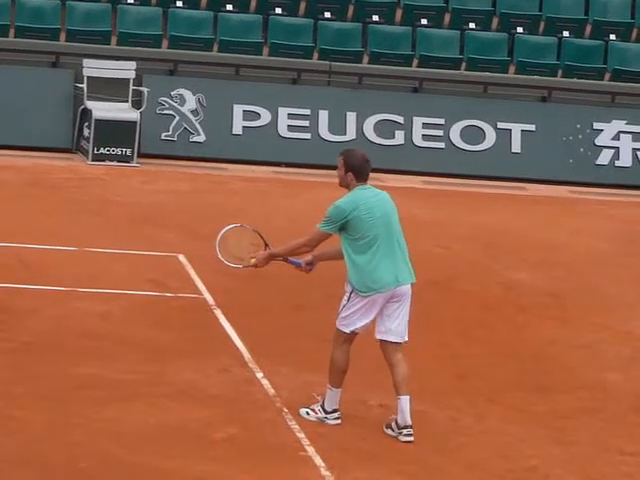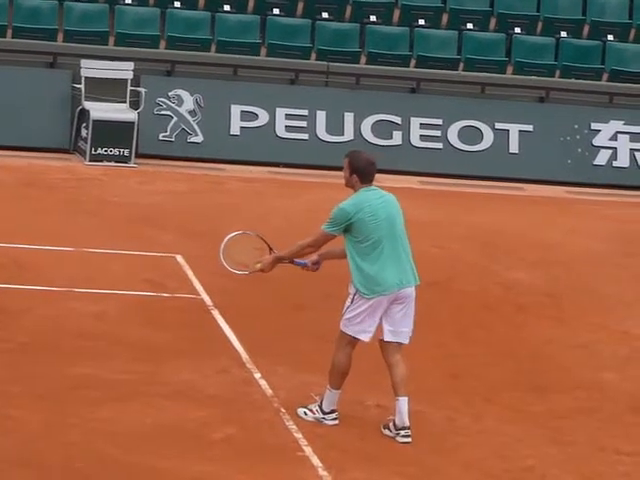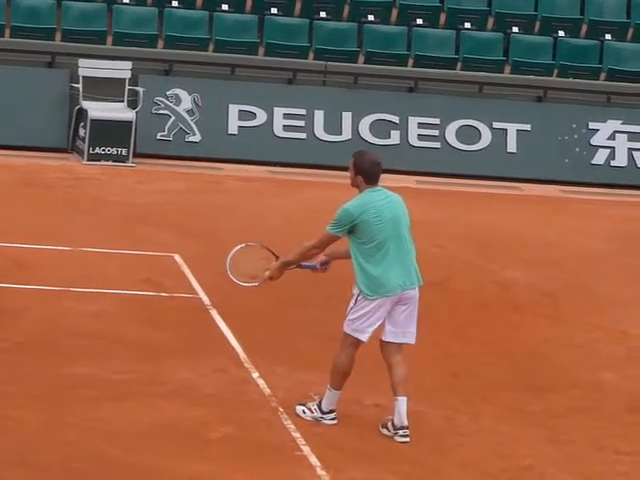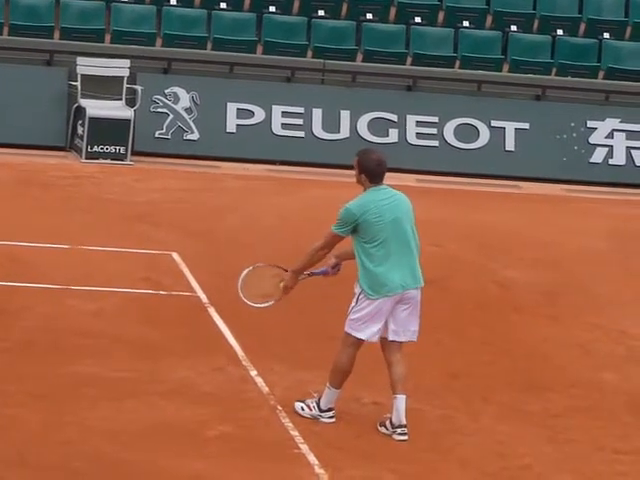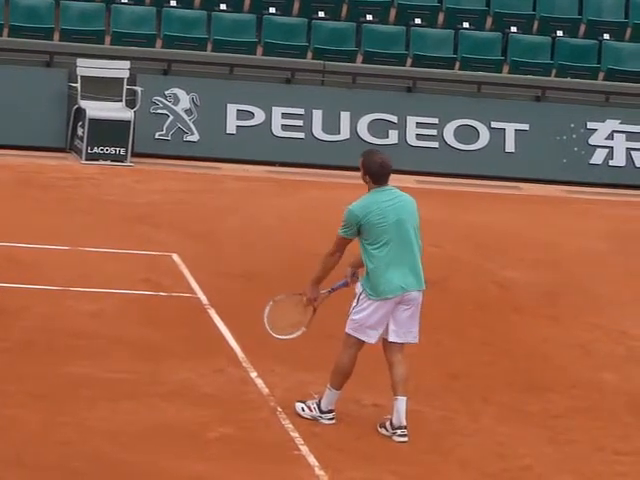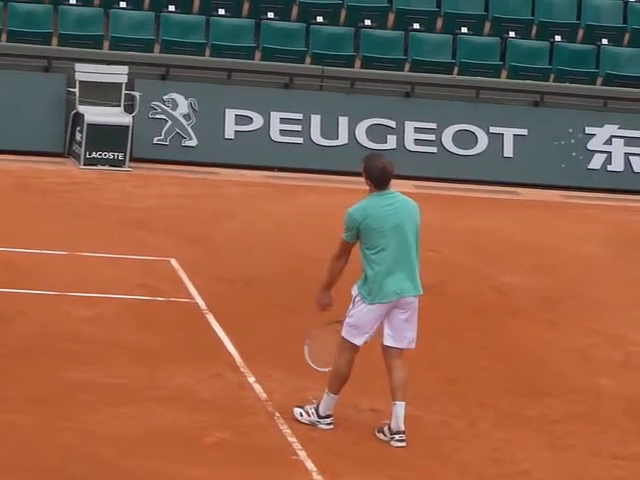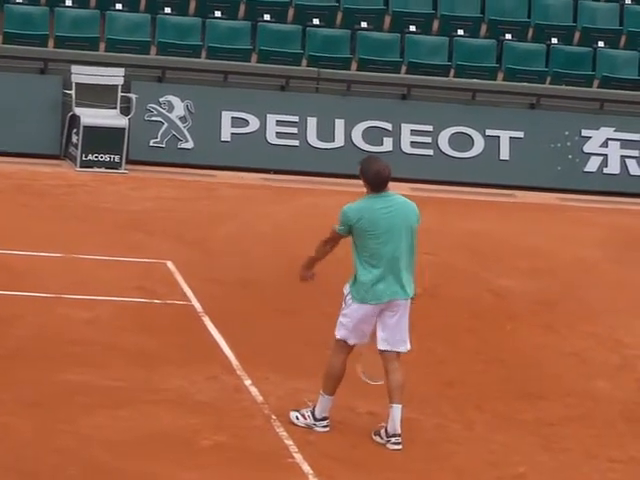
dt=0.4s
person 1, frame 1
left shoulder: (345, 206)
right shoulder: (384, 198)
left elbow: (307, 243)
left wrist: (270, 255)
right wrist: (317, 258)
left hip: (369, 286)
right hip: (401, 282)
left knee: (342, 341)
right knee: (393, 350)
left ankle: (330, 409)
right ankle: (404, 422)
person 1, frame 2
left shoulder: (349, 208)
right shoulder: (390, 199)
left elbow: (311, 244)
left wrist: (276, 258)
right wrist: (324, 256)
left hip: (372, 288)
right hip: (404, 284)
left knee: (345, 344)
right knee: (393, 352)
left ankle: (327, 409)
right ankle: (401, 423)
person 1, frame 3
left shoulder: (353, 209)
right shoulder: (397, 200)
left elbow: (316, 246)
left wrist: (283, 264)
right wrist: (332, 256)
left hip: (376, 289)
right hip: (408, 286)
left knee: (348, 345)
right knee: (393, 351)
left ankle: (326, 409)
right ankle: (400, 423)
person 1, frame 4
left shoulder: (356, 209)
right shoulder: (403, 200)
left elbow: (323, 248)
left wrist: (295, 273)
right wrist: (342, 257)
left hip: (379, 288)
right hip: (410, 285)
left knee: (350, 344)
right knee: (394, 350)
left ankle: (325, 407)
right ankle: (398, 421)
person 1, frame 5
left shoulder: (358, 210)
right shoulder: (409, 202)
left elbow: (334, 253)
left wrist: (314, 284)
right wrist: (358, 264)
left hip: (379, 289)
right hip: (412, 286)
left knee: (351, 346)
right knee: (395, 352)
left ankle: (325, 408)
right ankle: (398, 422)
person 1, frame 6
left shoulder: (358, 212)
right shoulder: (412, 207)
left elbow: (341, 257)
left wrist: (325, 290)
left hip: (374, 292)
right hip: (408, 291)
left knee: (347, 350)
right knee: (395, 356)
left ankle: (323, 413)
right ankle: (397, 427)
person 1, frame 7
left shoulder: (353, 211)
right shoulder: (411, 208)
left elbow: (330, 242)
left wrist: (308, 264)
left hip: (365, 294)
right hip: (400, 293)
left knee: (341, 350)
right knee: (392, 359)
left ankle: (319, 415)
right ankle: (393, 430)
